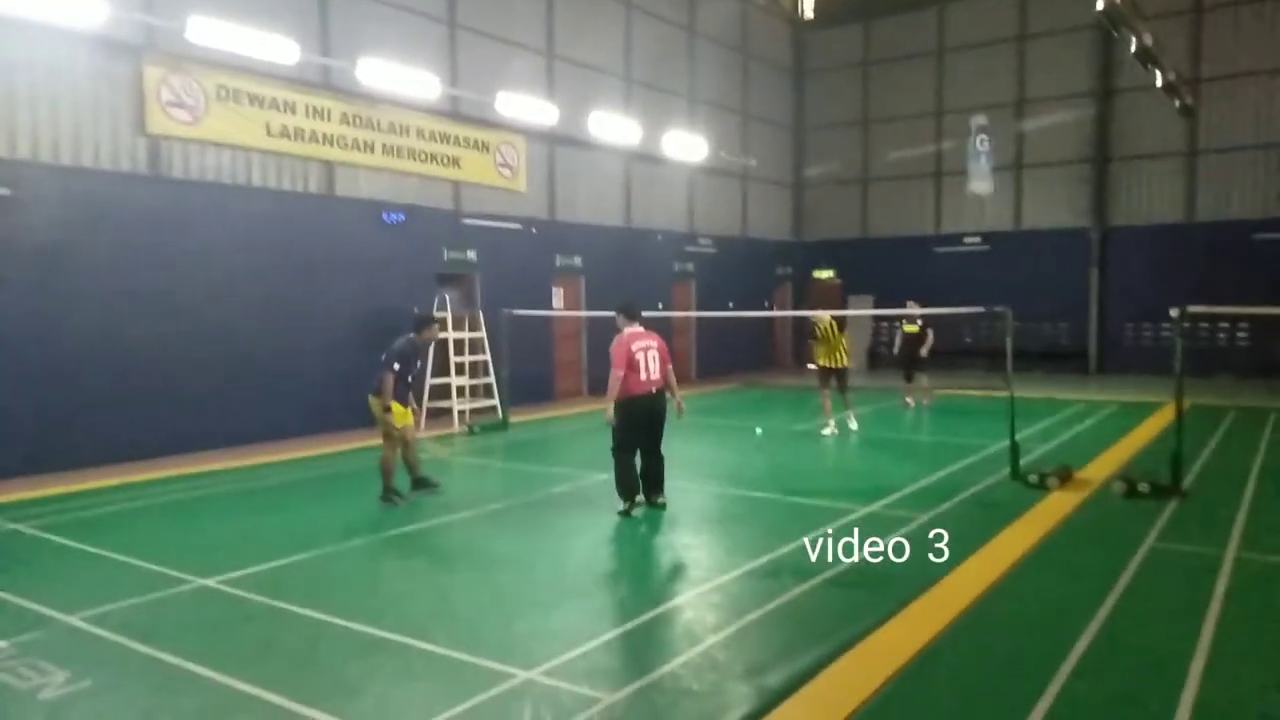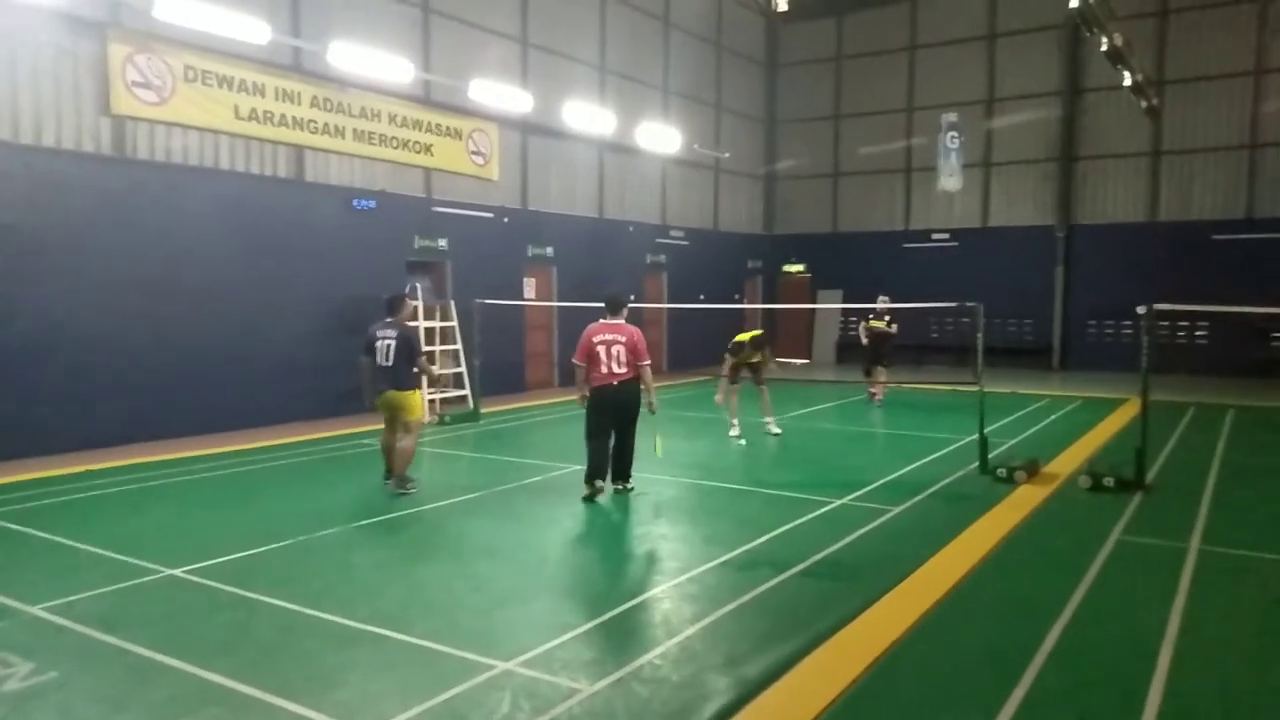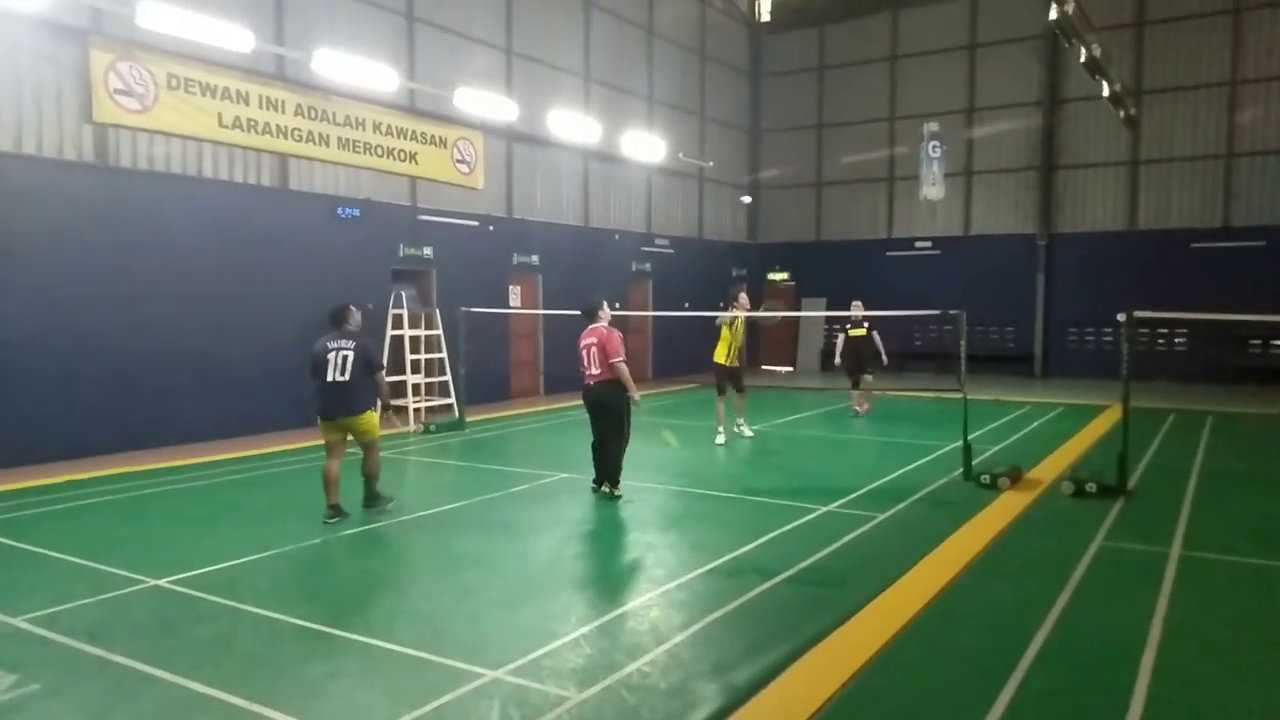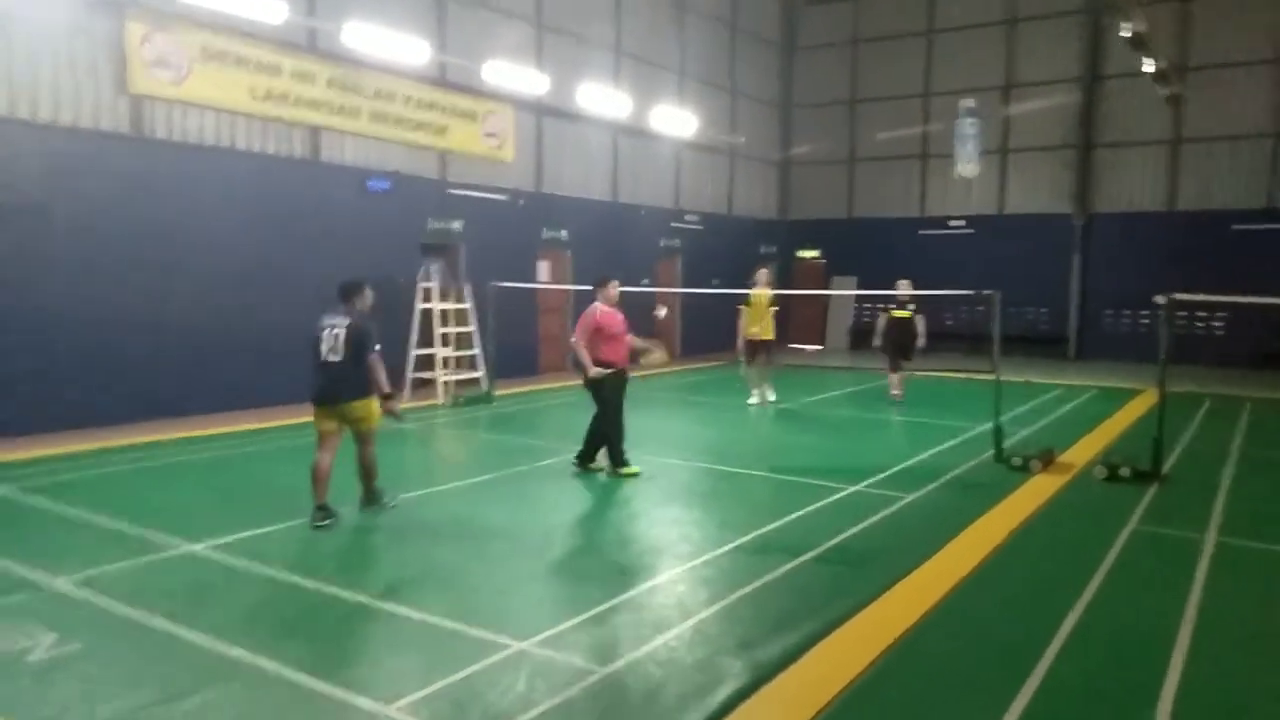
dt=1s
person 1, frame 1
left shoulder: (414, 348)
right shoulder: (404, 349)
right elbow: (388, 378)
left wrist: (411, 403)
right wrist: (386, 410)
left hip: (398, 401)
right hip: (385, 401)
left knee: (409, 440)
right knee: (391, 445)
left ankle: (417, 479)
right ankle: (388, 490)
person 1, frame 2
left shoulder: (374, 331)
right shoulder: (407, 332)
left elbow: (365, 362)
right elbow: (420, 363)
left wrist: (368, 387)
right wrist: (435, 376)
left hip: (382, 391)
right hip: (405, 391)
left knee: (390, 431)
right knee: (410, 433)
left ankle: (391, 473)
right ankle: (400, 480)
person 1, frame 3
left shoulder: (319, 346)
right shoulder: (363, 345)
left elbow: (317, 381)
right elbow: (379, 379)
left wrist: (324, 408)
right wrist: (386, 404)
left hip: (329, 412)
right hip: (360, 410)
left knee: (333, 457)
right knee: (371, 451)
left ankle: (332, 508)
right ankle: (371, 496)
person 1, frame 4
left shoulder: (324, 322)
right shoulder: (361, 324)
right elbow: (374, 362)
right wrist: (387, 396)
left hip: (324, 397)
right hip: (356, 397)
left knee: (324, 451)
right knee: (366, 445)
left ankle: (320, 509)
right ankle: (370, 496)
person 2, frame 1
left shoulder: (622, 340)
right shoulder: (655, 338)
left elbow: (618, 375)
right elbow: (668, 371)
left wrist: (610, 405)
right wrist: (677, 397)
left hip: (632, 403)
right hip: (656, 399)
left knee: (624, 451)
right knee: (652, 450)
left ankle: (630, 498)
right ankle: (655, 494)
person 2, frame 2
left shoulder: (591, 331)
right shoulder: (633, 333)
left elbow: (580, 365)
right elbow: (644, 366)
left wrist: (581, 390)
right wrist: (651, 395)
left hip: (600, 392)
right hip: (628, 391)
left knee: (596, 439)
right knee: (624, 438)
left ankle: (597, 479)
right ankle: (621, 480)
person 2, frame 3
left shoulder: (584, 337)
right shoulder: (609, 333)
right elbow: (617, 364)
right wrist: (632, 390)
left hip: (590, 390)
right hip: (610, 389)
left knee: (600, 438)
right knee: (619, 437)
left ankle: (601, 480)
right ankle: (611, 483)
person 2, frame 4
left shoulder: (617, 314)
right shoulder: (593, 314)
left elbow: (624, 338)
right elbow: (578, 343)
left wrist: (645, 345)
right wrist: (591, 367)
left hip: (617, 373)
right hip: (601, 374)
left knee: (606, 417)
right knee: (613, 418)
left ankle: (585, 457)
right ankle: (618, 463)
